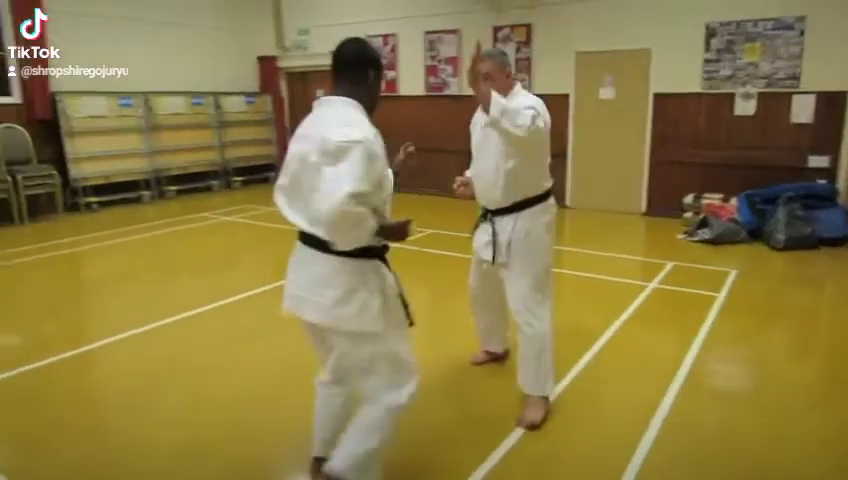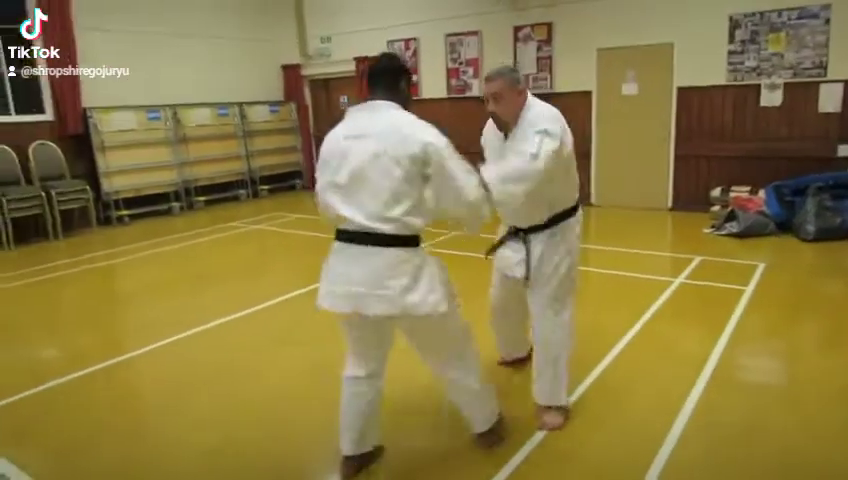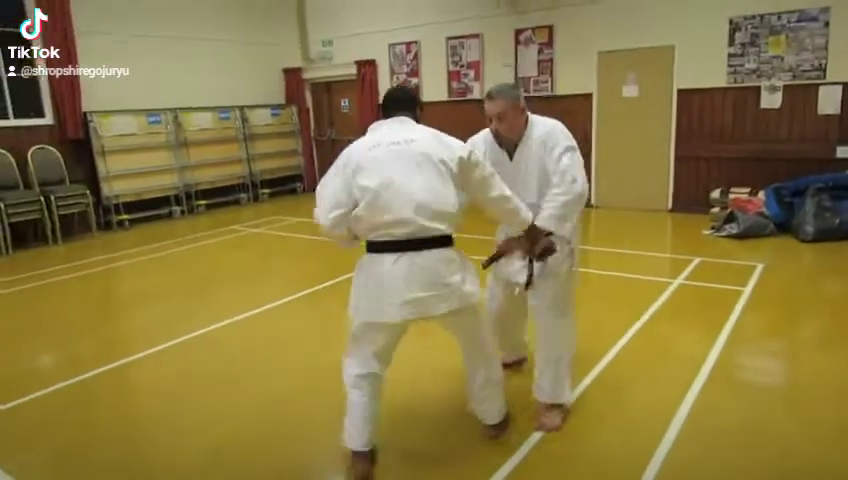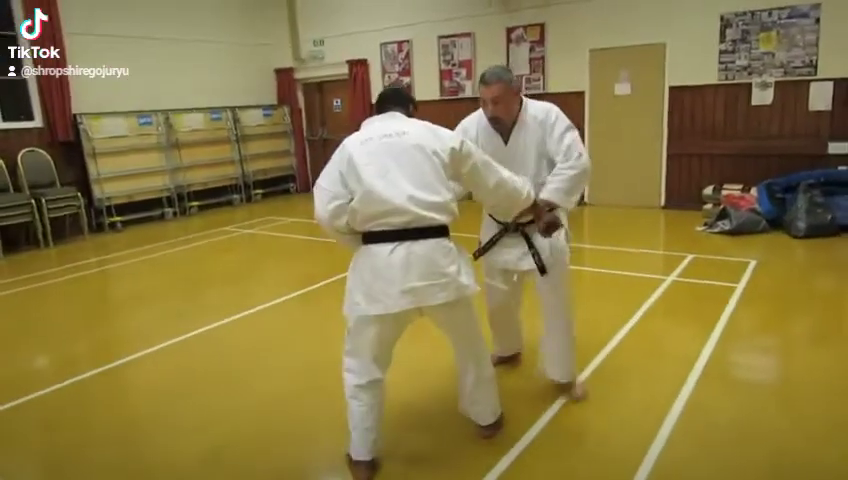
dt=0.2s
person 1, frame 1
left shoulder: (312, 125)
right shoulder: (356, 133)
right elbow: (341, 211)
left wrist: (387, 171)
right wrist: (385, 229)
left hip: (312, 268)
right hip: (350, 276)
left knee: (337, 369)
right knee: (391, 384)
person 1, frame 2
left shoulder: (336, 135)
right shoulder: (418, 133)
left elbow: (326, 194)
right elbow: (467, 198)
right wrist: (480, 218)
left hip: (349, 262)
right hip: (400, 267)
left knee: (363, 365)
right knee: (453, 353)
right ankle: (486, 426)
person 1, frame 3
left shoulder: (356, 151)
right shoulder: (446, 144)
left elbow: (329, 217)
right elbow: (496, 195)
right wrist: (532, 234)
left hip: (382, 272)
right hip: (440, 265)
left knee: (363, 360)
right knee: (477, 346)
right ankle: (494, 416)
person 1, frame 4
left shoulder: (351, 145)
right shoulder: (437, 135)
left elbow: (328, 211)
right elbow: (496, 180)
right wrist: (538, 209)
left hip: (378, 265)
right hip: (434, 256)
left knee: (363, 365)
right knee: (469, 343)
right ankle: (487, 417)
person 2, frame 1
left shoulder: (528, 106)
right shoulder: (485, 111)
left elbow: (518, 128)
left wrist: (485, 97)
right wrist: (470, 179)
left hip: (527, 219)
right hip: (493, 218)
left knee: (527, 303)
right knee: (483, 290)
left ankle: (537, 393)
right ankle: (496, 347)
person 2, frame 2
left shoulder: (546, 120)
right shoulder: (493, 128)
left elbow: (532, 168)
left wrist: (481, 179)
right wrist: (485, 185)
left hip: (553, 232)
right hip: (516, 233)
left knee: (549, 314)
right knee: (503, 301)
left ankle: (552, 400)
right ankle: (518, 351)
person 2, frame 3
left shoulder: (551, 135)
right shoulder: (480, 144)
left elbow: (572, 189)
left wrist: (539, 231)
left hip: (551, 238)
right hip: (509, 239)
left knee: (551, 318)
right knee: (500, 307)
left ankle: (552, 401)
right ankle: (513, 354)
person 2, frame 4
left shoulder: (546, 117)
right shoulder: (471, 127)
left elbow: (575, 163)
left wrist: (546, 202)
left hip: (542, 227)
right hip: (498, 228)
left knee: (554, 300)
right knee: (499, 299)
left ankle: (564, 375)
right ankle: (509, 351)
